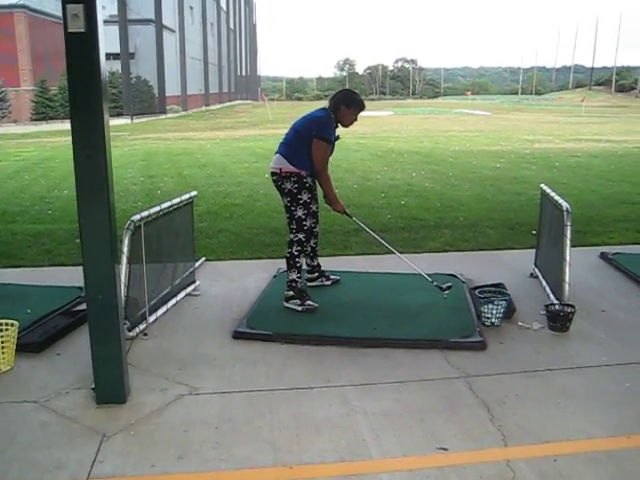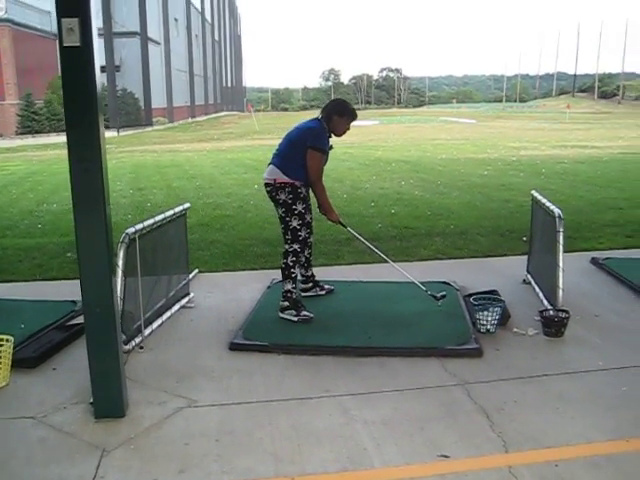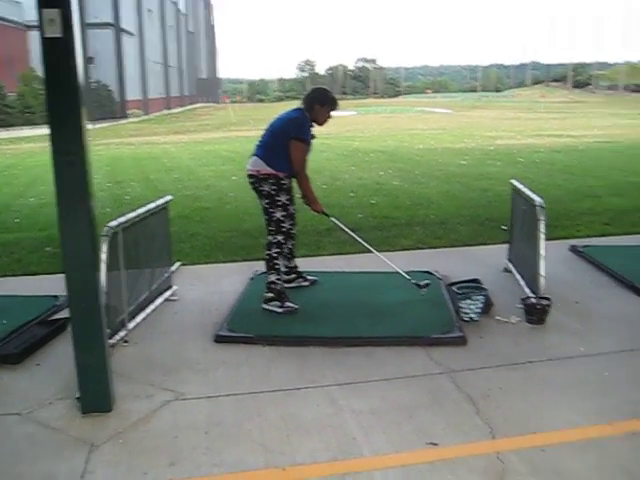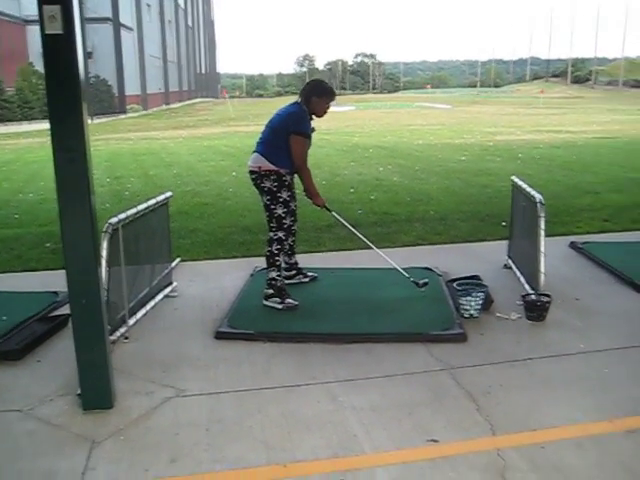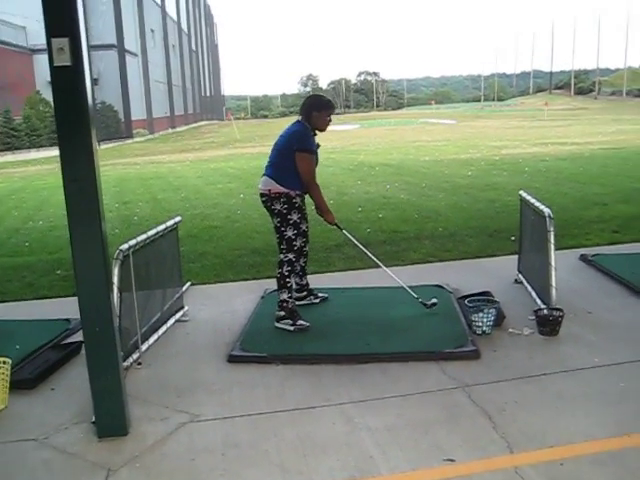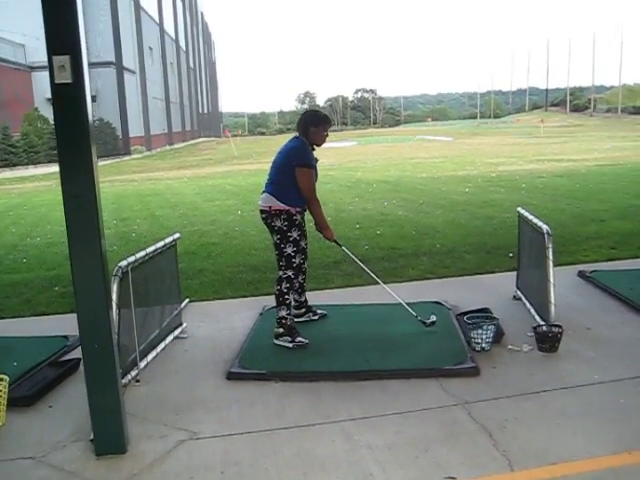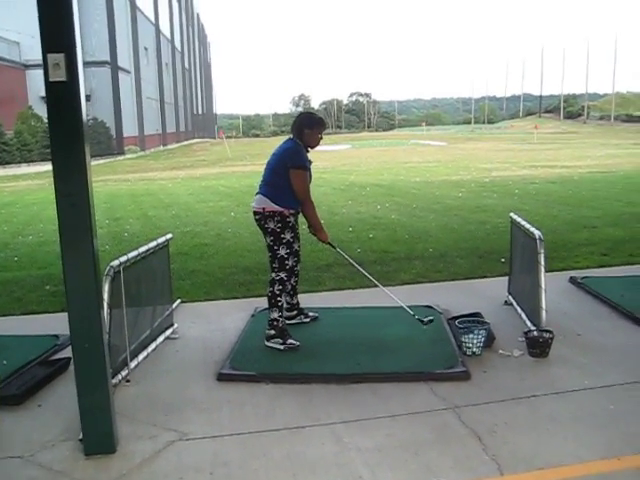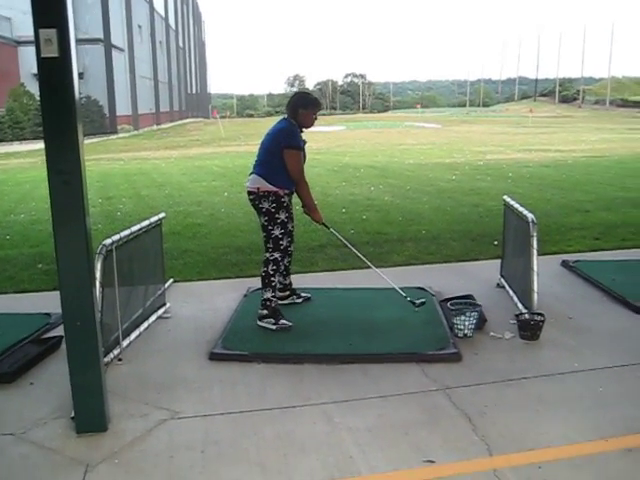
dt=0.3s
person 1, frame 1
left shoulder: (324, 119)
right shoulder: (324, 123)
left elbow: (319, 166)
right elbow: (320, 169)
left wrist: (328, 195)
right wrist: (334, 200)
left hip: (299, 173)
right hip: (289, 174)
left knee: (311, 223)
right knee: (300, 229)
left ankle: (314, 273)
right ankle: (293, 291)
person 1, frame 2
left shoulder: (316, 128)
right shoulder: (318, 134)
left elbow: (311, 176)
right elbow: (315, 179)
left wrist: (322, 204)
right wrist: (329, 210)
left hip: (292, 183)
right hip: (283, 184)
left knee: (305, 234)
right knee: (295, 240)
left ankle: (308, 283)
right ankle: (288, 302)
person 1, frame 3
left shoulder: (297, 118)
right shoulder: (300, 124)
left elbow: (294, 166)
right elbow: (299, 170)
left wrist: (306, 194)
right wrist: (313, 200)
left hip: (274, 175)
right hip: (267, 176)
left knee: (288, 225)
right knee: (278, 231)
left ankle: (290, 274)
right ankle: (272, 293)
person 1, frame 4
left shoulder: (296, 112)
right shoulder: (299, 118)
left elbow: (294, 160)
right elbow: (300, 164)
left wrist: (309, 189)
right wrist: (314, 194)
left hip: (275, 171)
right hip: (268, 172)
left knee: (289, 221)
right knee: (280, 227)
left ankle: (291, 270)
right ankle: (273, 289)
person 1, frame 5
left shoulder: (300, 131)
right shoulder: (303, 136)
left elbow: (303, 178)
right elbow: (309, 181)
left wrist: (319, 206)
right wrist: (325, 210)
left hip: (287, 194)
right hip: (279, 195)
left knee: (300, 243)
right knee: (290, 249)
left ankle: (301, 291)
right ankle: (284, 311)
person 1, frame 6
left shoulder: (298, 147)
right shoulder: (301, 152)
left elbow: (302, 193)
right elbow: (310, 196)
left wrist: (318, 222)
right wrist: (324, 226)
left hip: (287, 211)
right hip: (280, 212)
left knee: (299, 260)
right knee: (289, 266)
left ankle: (300, 308)
right ankle: (283, 328)
person 1, frame 7
left shoulder: (292, 148)
right shoulder: (296, 153)
left elbow: (297, 196)
right elbow: (304, 198)
left wrist: (311, 223)
right wrist: (319, 228)
left hip: (281, 212)
right hip: (273, 214)
left knee: (292, 262)
right knee: (281, 268)
left ankle: (292, 310)
right ankle: (274, 330)
person 1, frame 8
left shoulder: (287, 128)
right shoulder: (289, 133)
left elbow: (291, 176)
right elbow: (298, 178)
left wrist: (305, 203)
right wrist: (312, 208)
left hip: (274, 192)
right hip: (267, 193)
left knee: (285, 242)
right knee: (275, 248)
left ankle: (284, 290)
right ankle: (267, 310)
